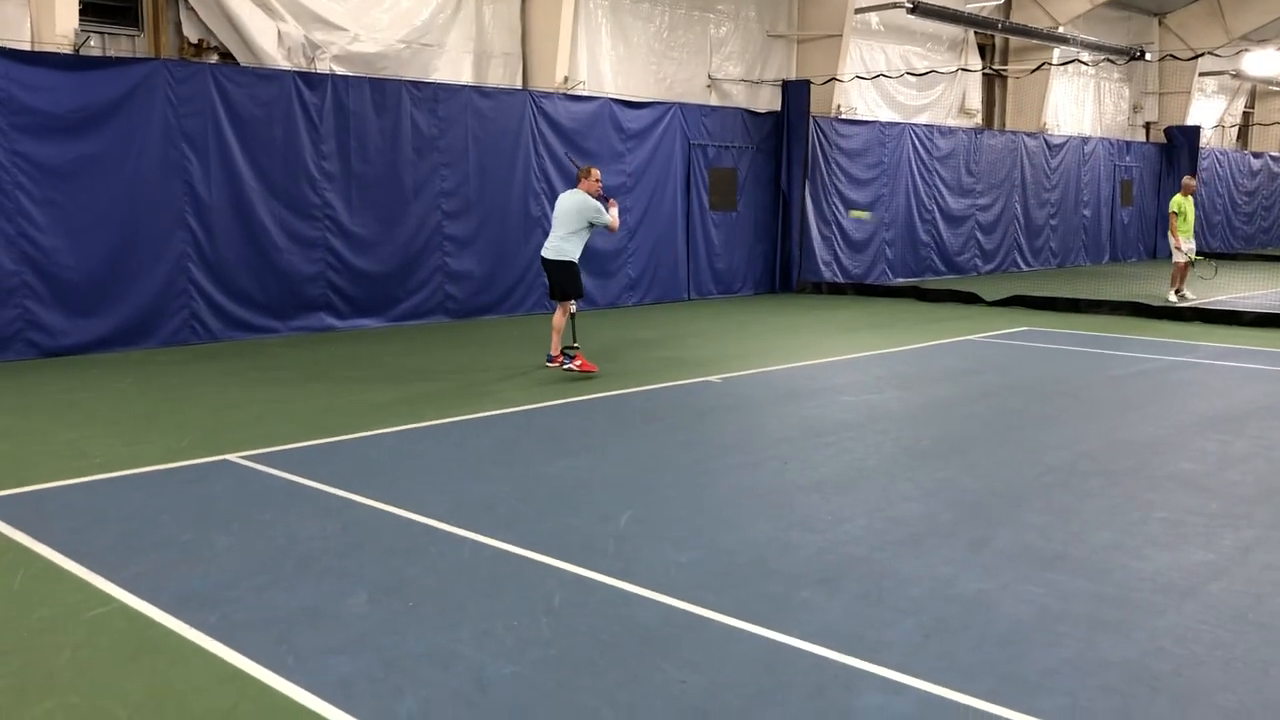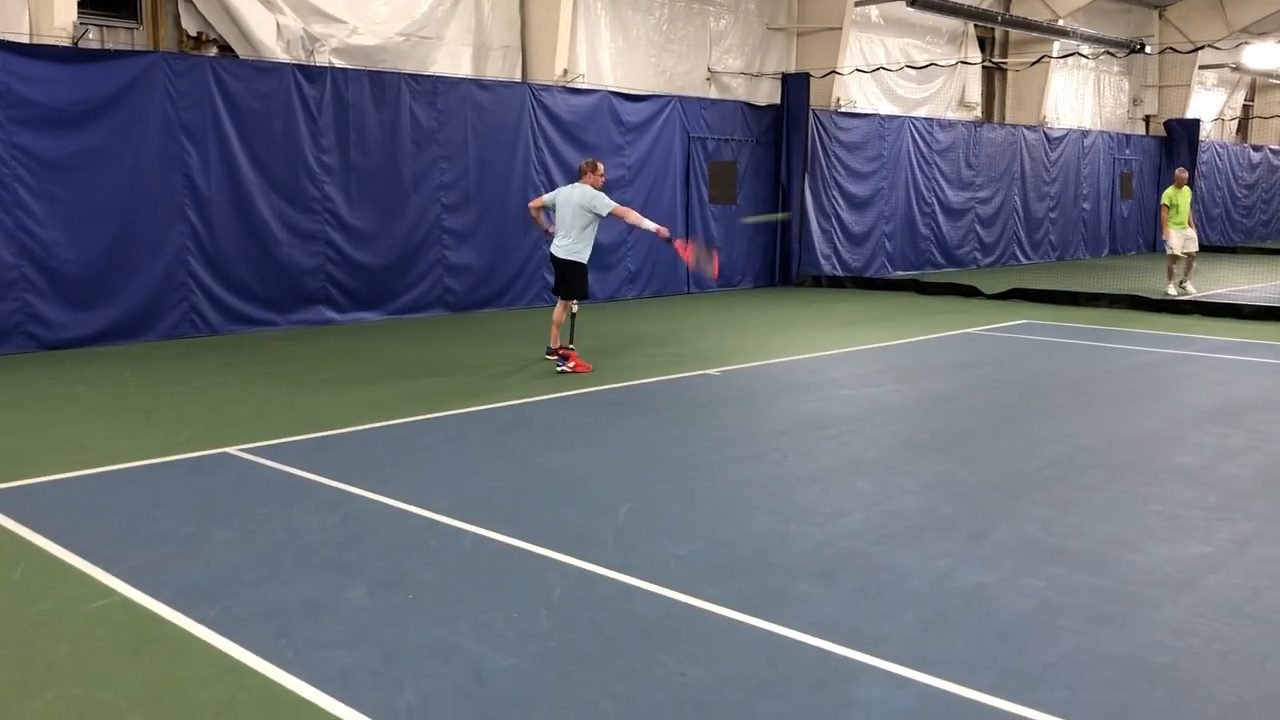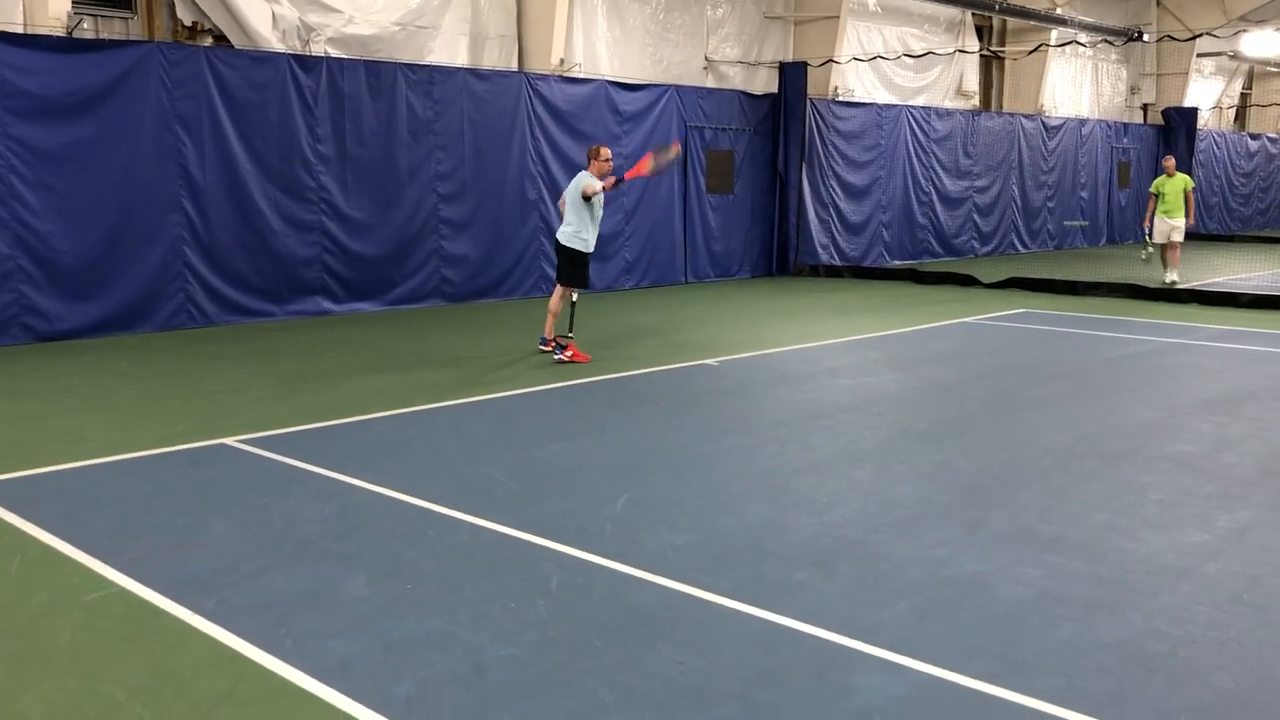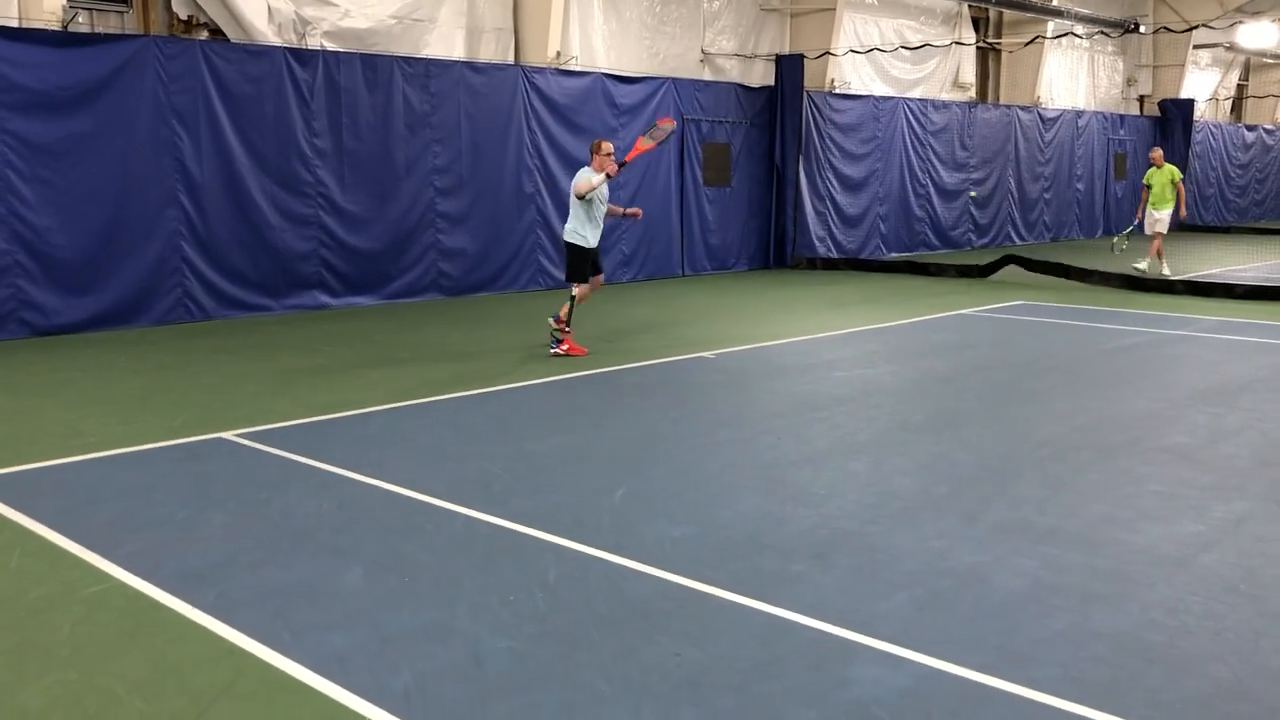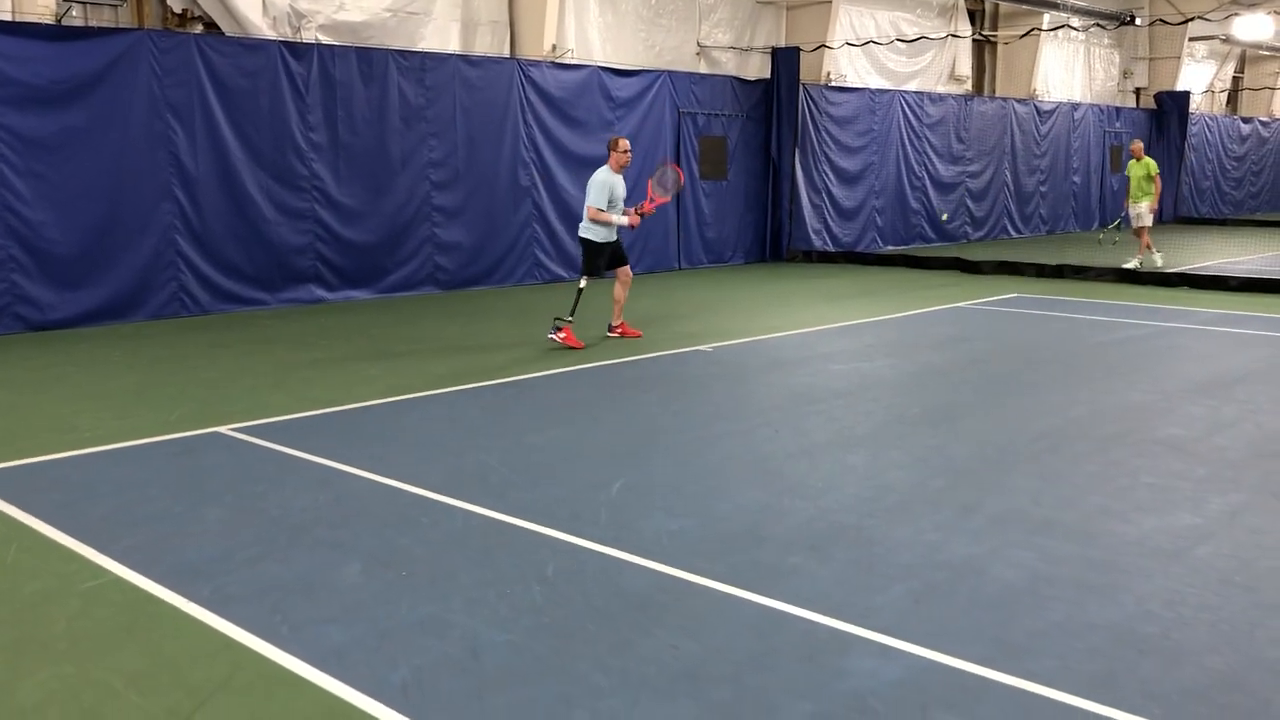
dt=0.3s
person 1, frame 1
left shoulder: (564, 196)
right shoulder: (592, 205)
right elbow: (613, 224)
right wrist: (614, 209)
left hip: (549, 255)
right hip: (563, 259)
left knee: (563, 306)
right knee: (568, 305)
left ankle: (554, 354)
right ankle: (571, 358)
person 1, frame 2
left shoulder: (562, 191)
right shoulder: (594, 197)
left elbow: (534, 205)
right elbow: (623, 213)
left wrist: (545, 227)
right wrist: (654, 227)
left hip: (558, 252)
right hip: (573, 258)
left knee: (565, 301)
right knee: (570, 303)
left ankle: (553, 347)
right ankle: (566, 359)
person 1, frame 3
left shoulder: (581, 179)
right shoulder: (587, 180)
left elbow: (563, 203)
right elbow: (588, 190)
right wrist: (604, 185)
left hip: (567, 242)
right hip: (576, 245)
left knee: (562, 290)
right knee: (569, 292)
left ankle: (548, 338)
right ankle: (563, 348)
person 1, frame 4
left shoulder: (599, 178)
right shoulder: (586, 176)
left elbow: (602, 208)
right elbow: (578, 192)
left wrist: (624, 212)
right wrist: (604, 175)
left hip: (589, 241)
right hip: (578, 241)
left knee: (595, 282)
right knee: (578, 287)
left ankle: (561, 317)
right ankle: (560, 341)
person 1, frame 5
left shoulder: (618, 177)
right shoulder: (602, 179)
right elbow: (593, 214)
left wrist: (634, 212)
right wrist: (625, 220)
left hip: (609, 238)
right hip: (594, 238)
left knee: (625, 276)
right knee: (585, 282)
left ankle: (616, 325)
right ankle: (560, 328)
